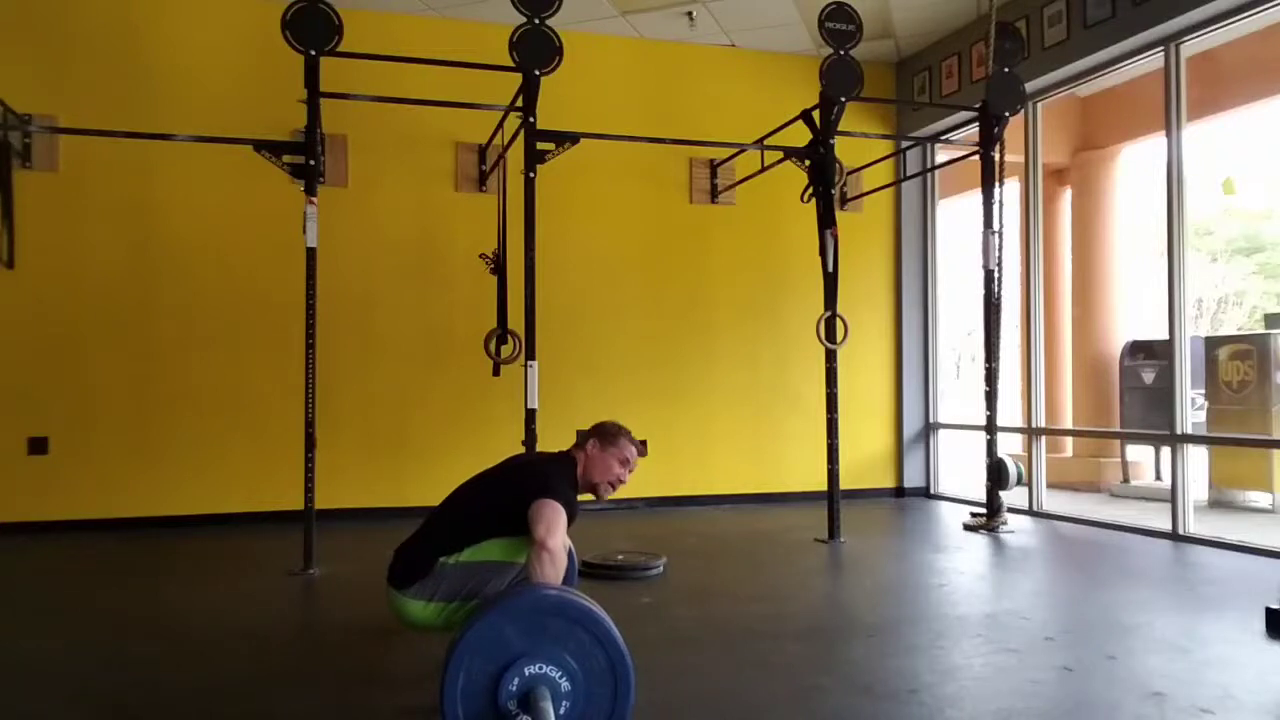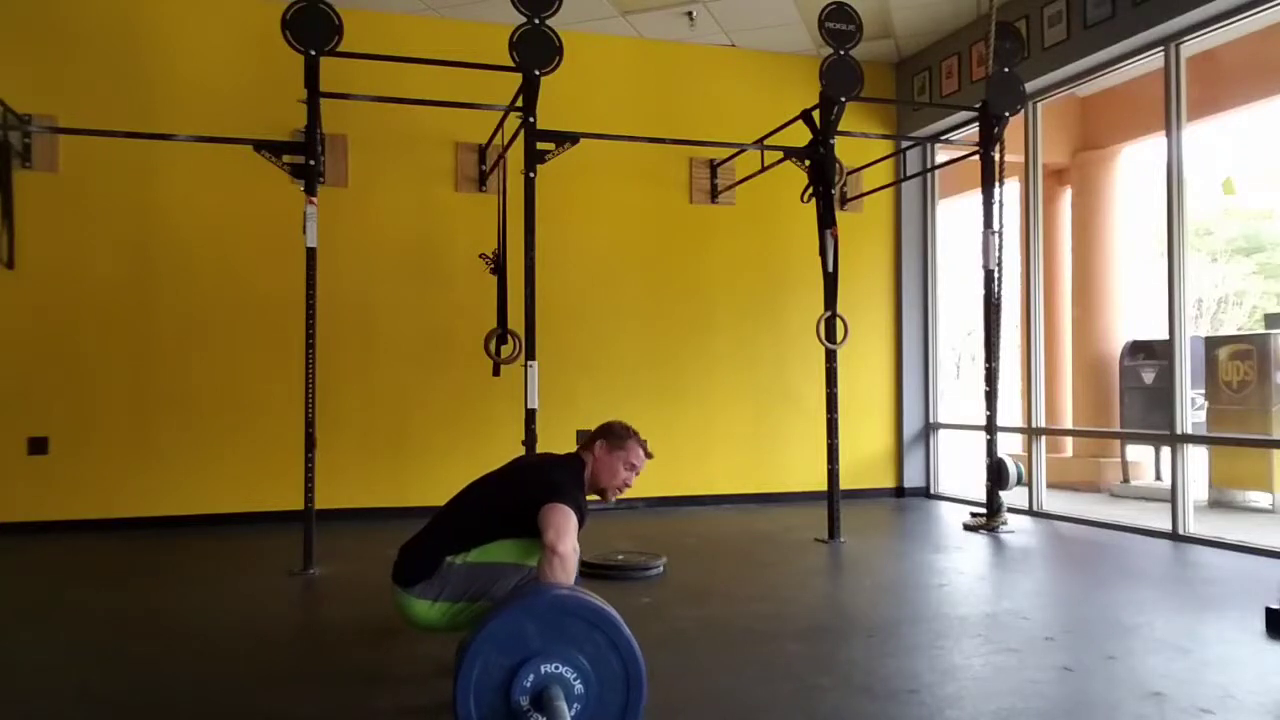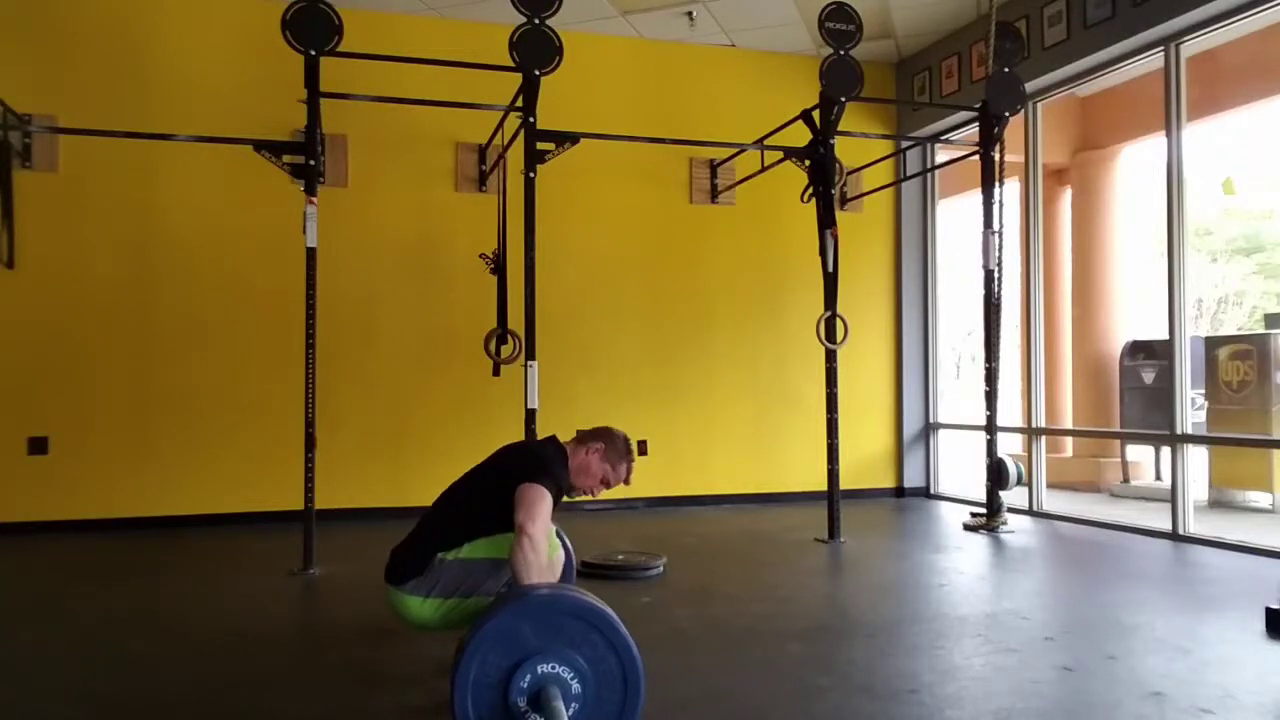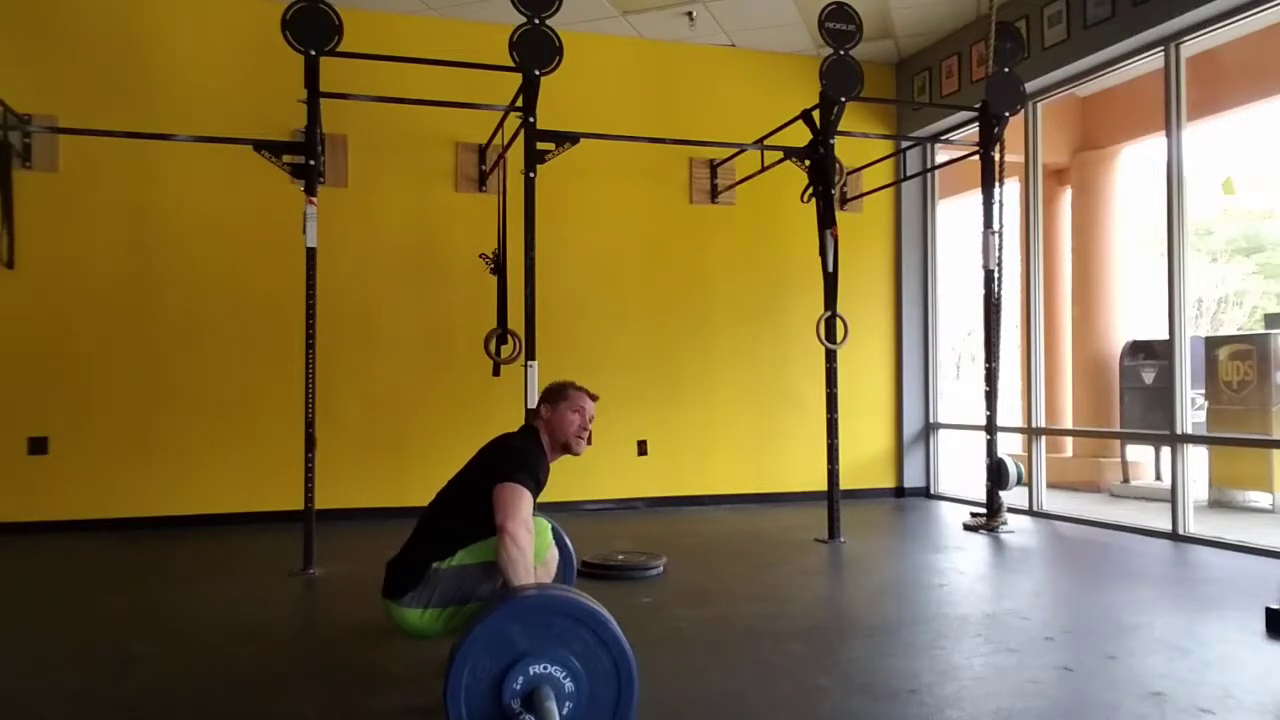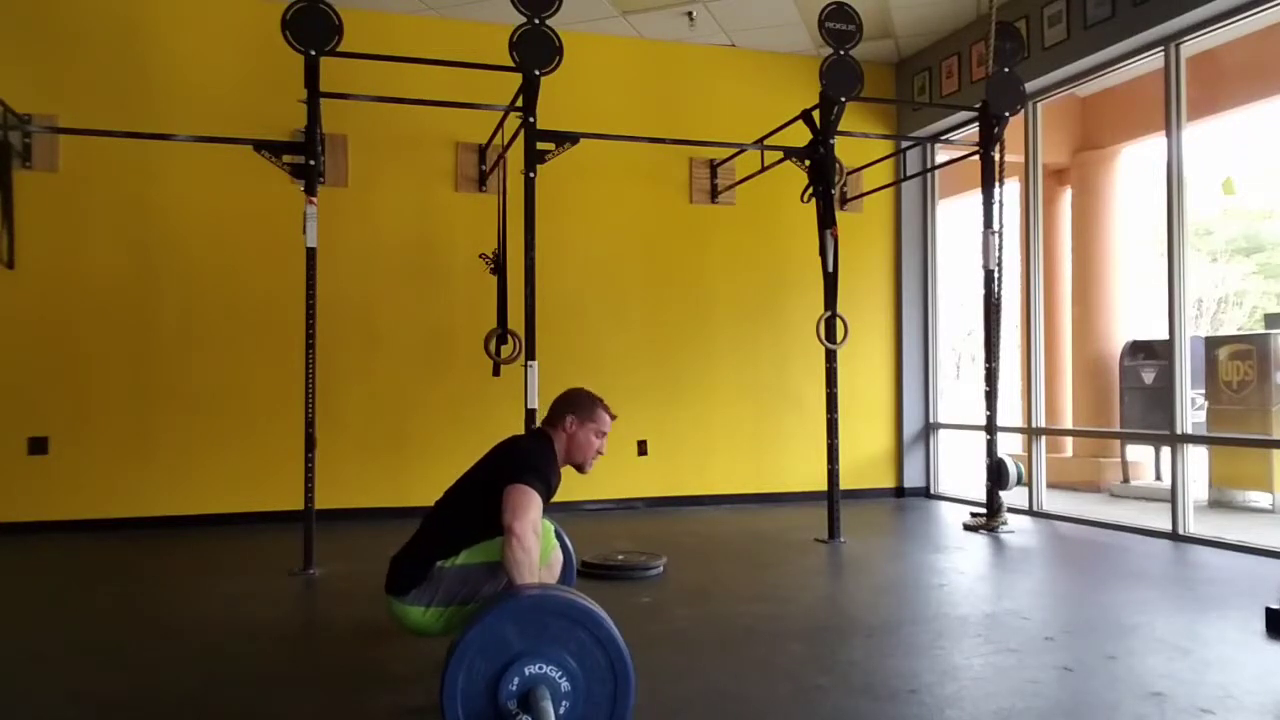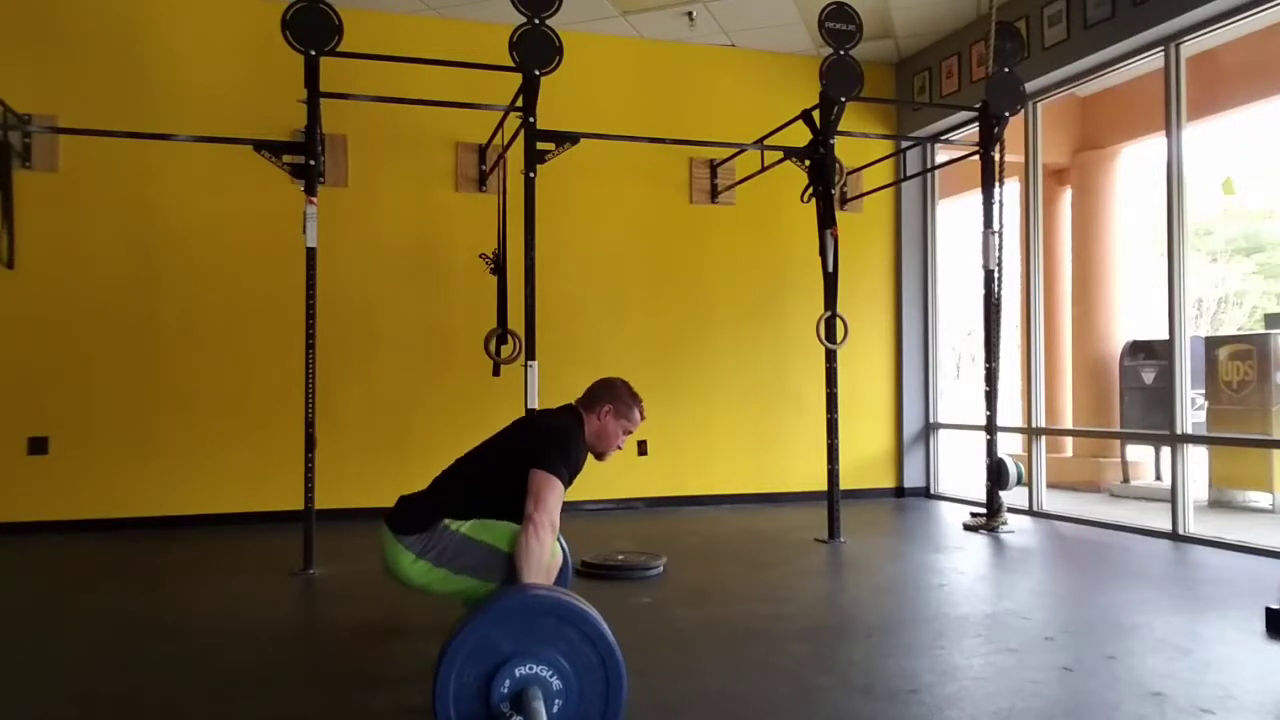
dt=0.7s
person 1, frame 1
left shoulder: (547, 468)
right shoulder: (557, 480)
right elbow: (548, 544)
left hip: (418, 580)
right hip: (423, 589)
right knee: (545, 556)
person 1, frame 2
left shoulder: (554, 469)
right shoulder: (566, 482)
right elbow: (559, 548)
left hip: (424, 578)
right hip: (428, 587)
right knee: (550, 556)
person 1, frame 3
left shoulder: (538, 457)
right shoulder: (547, 462)
right elbow: (530, 531)
left hip: (419, 576)
right hip: (422, 585)
right knee: (546, 549)
person 1, frame 4
left shoulder: (523, 451)
right shoulder: (524, 452)
right elbow: (513, 528)
left hip: (415, 588)
right hip: (419, 595)
right knee: (538, 540)
person 1, frame 5
left shoulder: (530, 450)
right shoulder: (537, 457)
right elbow: (519, 531)
left hip: (419, 582)
right hip: (422, 593)
right knee: (544, 548)
person 1, frame 6
left shoulder: (555, 428)
right shoulder: (565, 439)
right elbow: (540, 522)
left hip: (419, 530)
right hip: (419, 539)
right knee: (543, 558)
